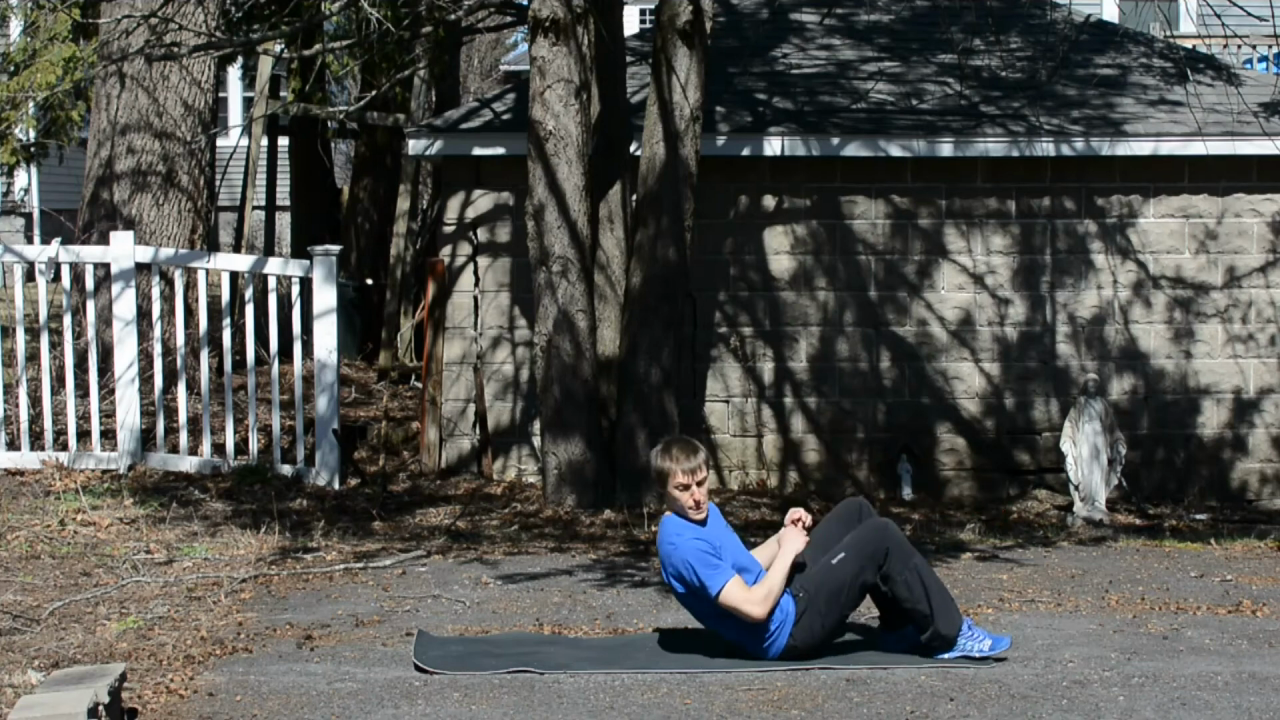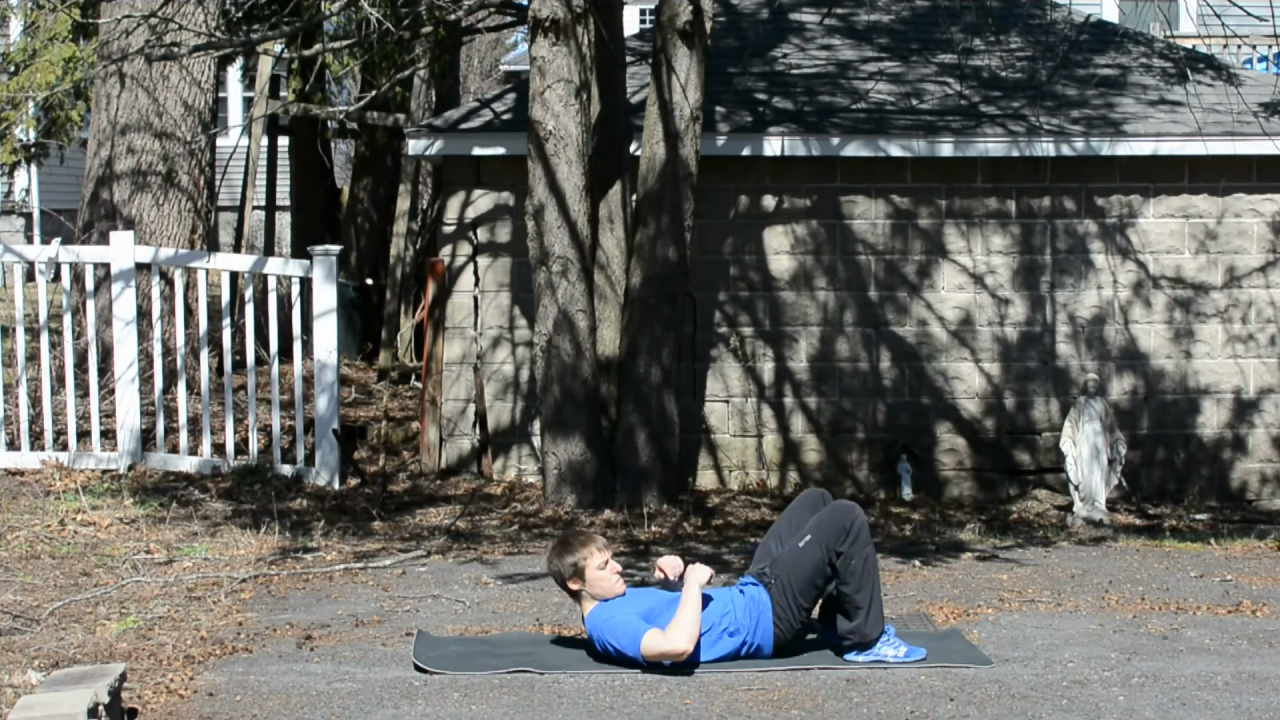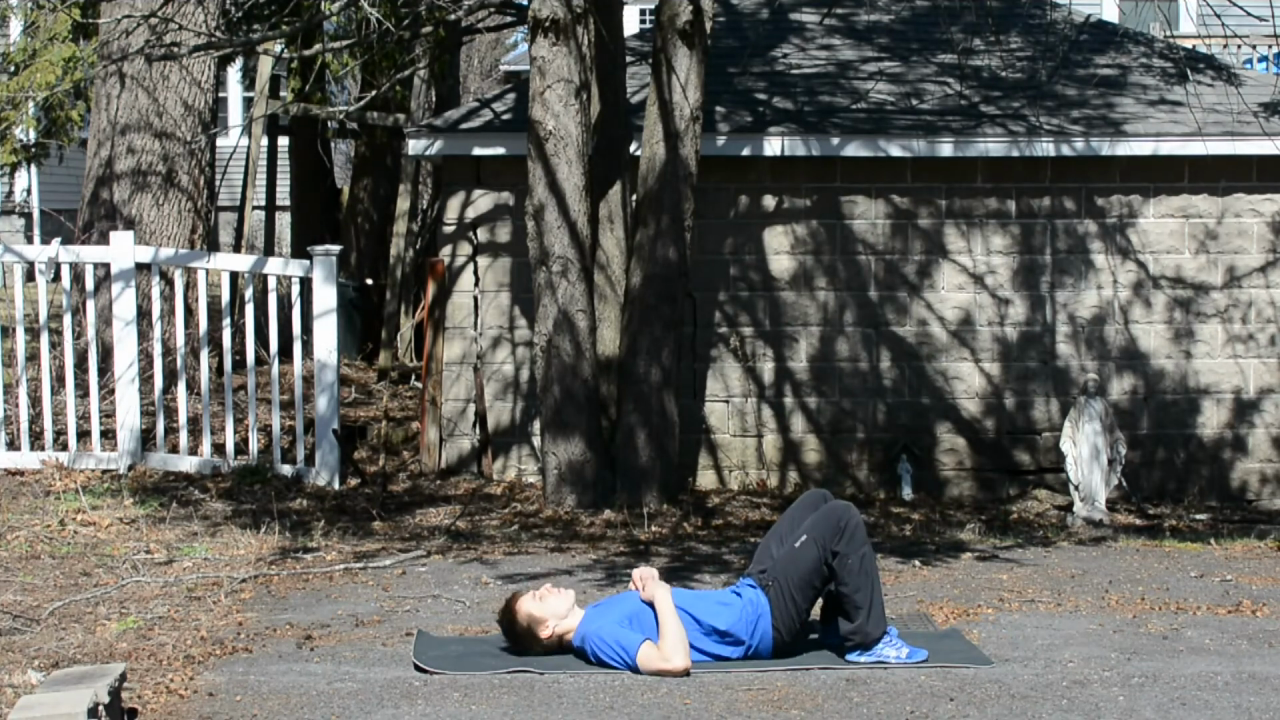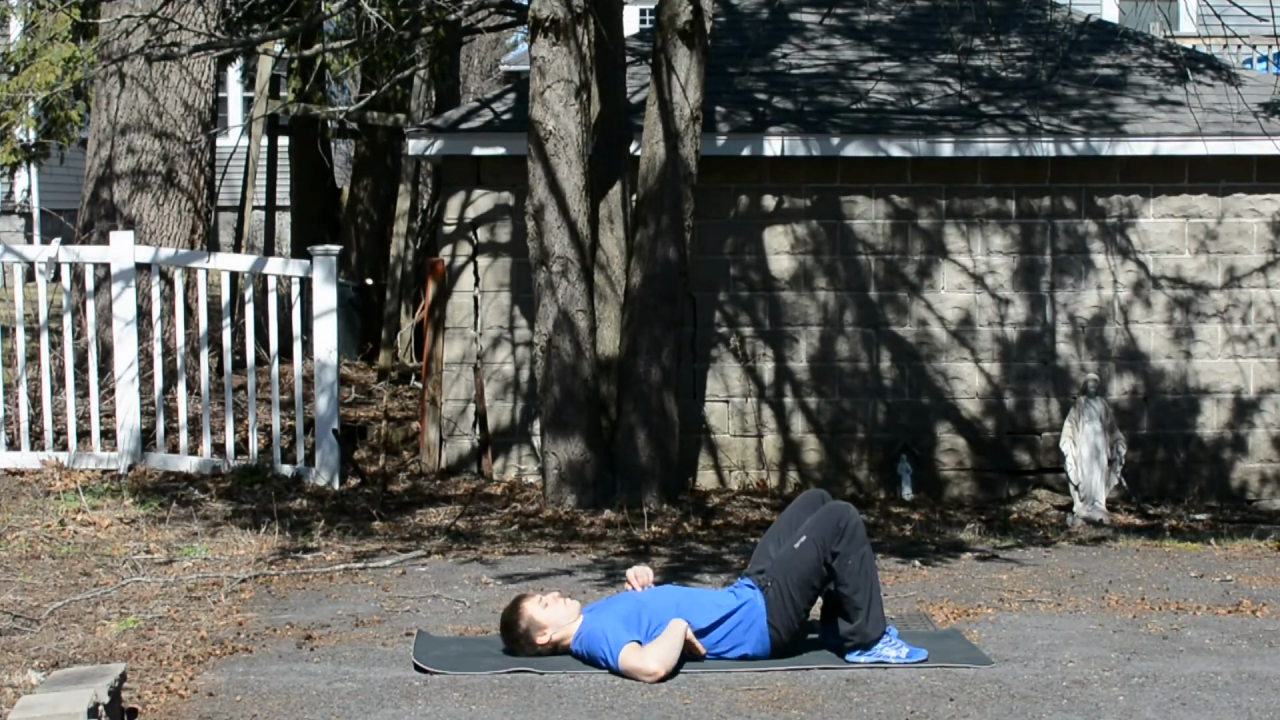
dt=1s
person 1, frame 1
left shoulder: (703, 513)
right shoulder: (680, 545)
right elbow: (755, 608)
left wrist: (782, 537)
right wrist: (789, 550)
left hip: (787, 600)
right hip: (788, 629)
left knee: (856, 511)
right knee: (882, 537)
left ankle: (902, 627)
right ankle: (946, 637)
person 1, frame 2
left shoulder: (614, 602)
right shoulder: (607, 624)
right elbow: (678, 646)
left wrist: (670, 579)
right wrist: (692, 583)
left hip: (751, 594)
right hip: (766, 619)
left knee: (817, 500)
right knee: (847, 518)
left ankle: (838, 625)
right ankle: (866, 641)
person 1, frame 3
left shoulder: (595, 616)
right shoulder: (598, 636)
right elbow: (675, 661)
left wrist: (646, 583)
right wrist: (660, 596)
left hip: (749, 596)
right hip: (765, 620)
left knee: (820, 500)
right knee: (842, 519)
left ankle: (840, 627)
right ankle: (868, 641)
person 1, frame 4
left shoulder: (595, 617)
right shoulder: (594, 637)
right elbow: (652, 666)
left wrist: (641, 584)
right wrist: (677, 626)
left hip: (747, 595)
right hip: (763, 619)
left knee: (816, 501)
right knee: (841, 519)
left ankle: (839, 627)
right ankle: (867, 641)
